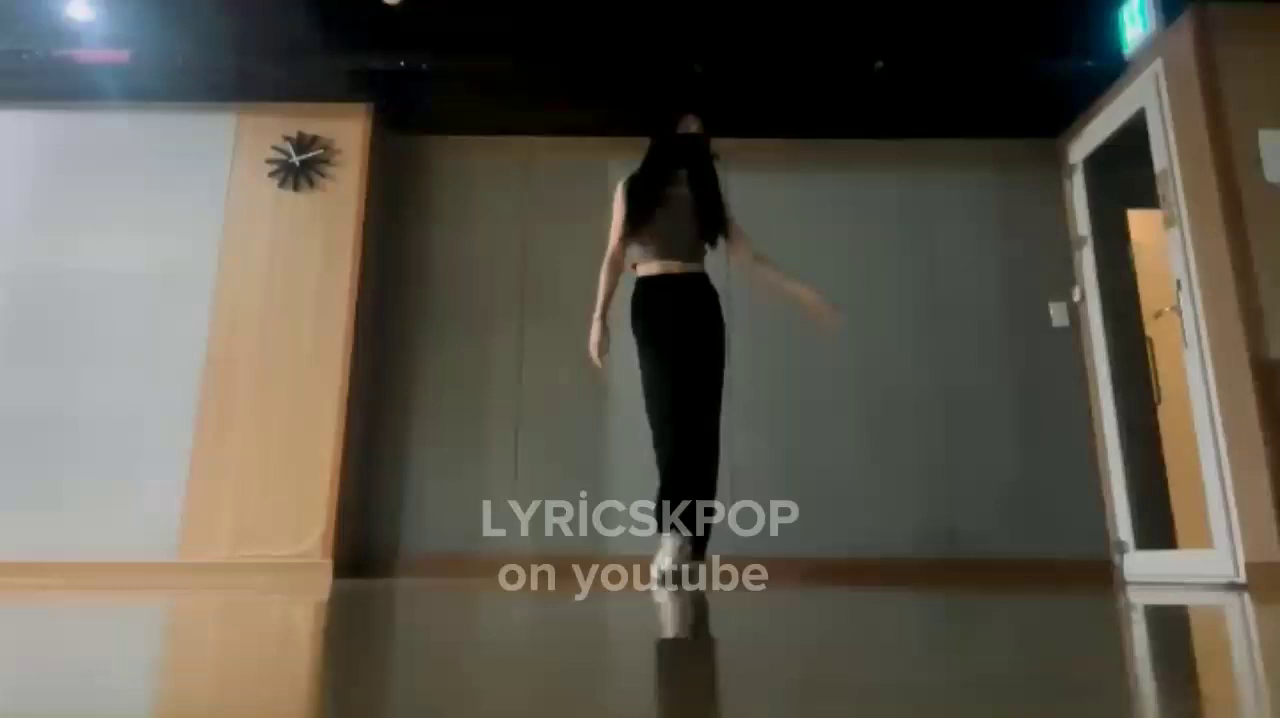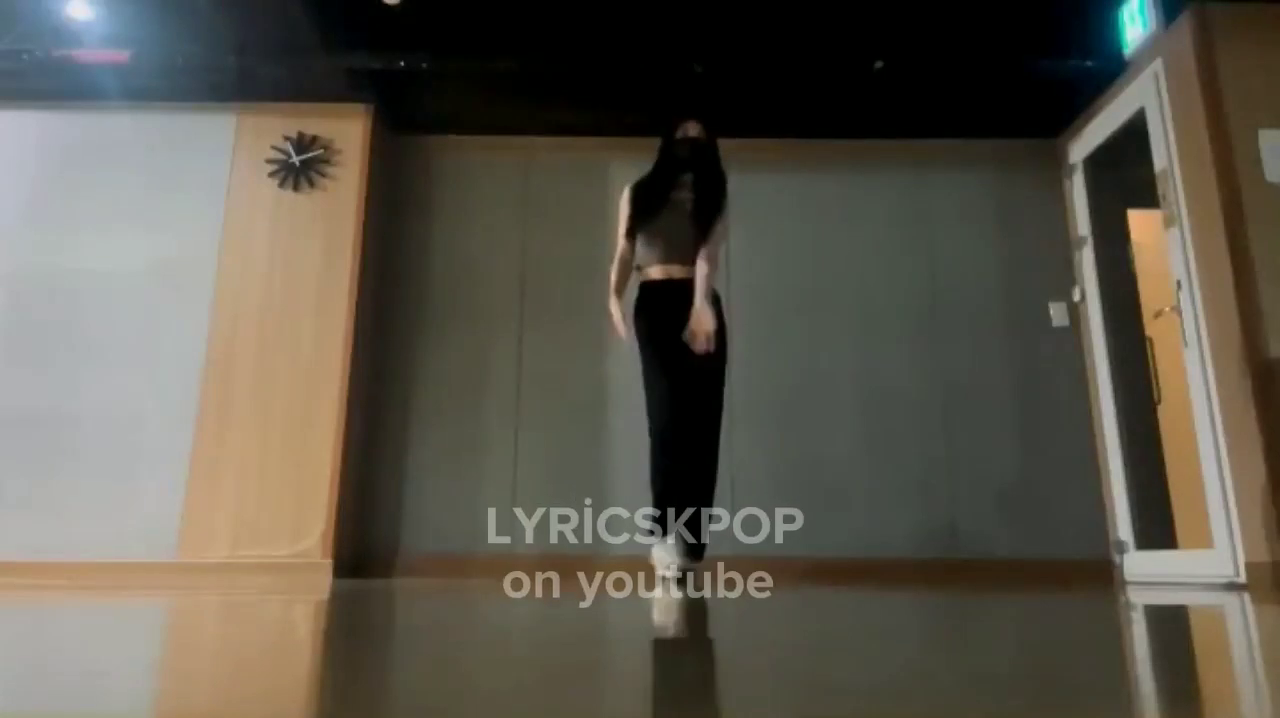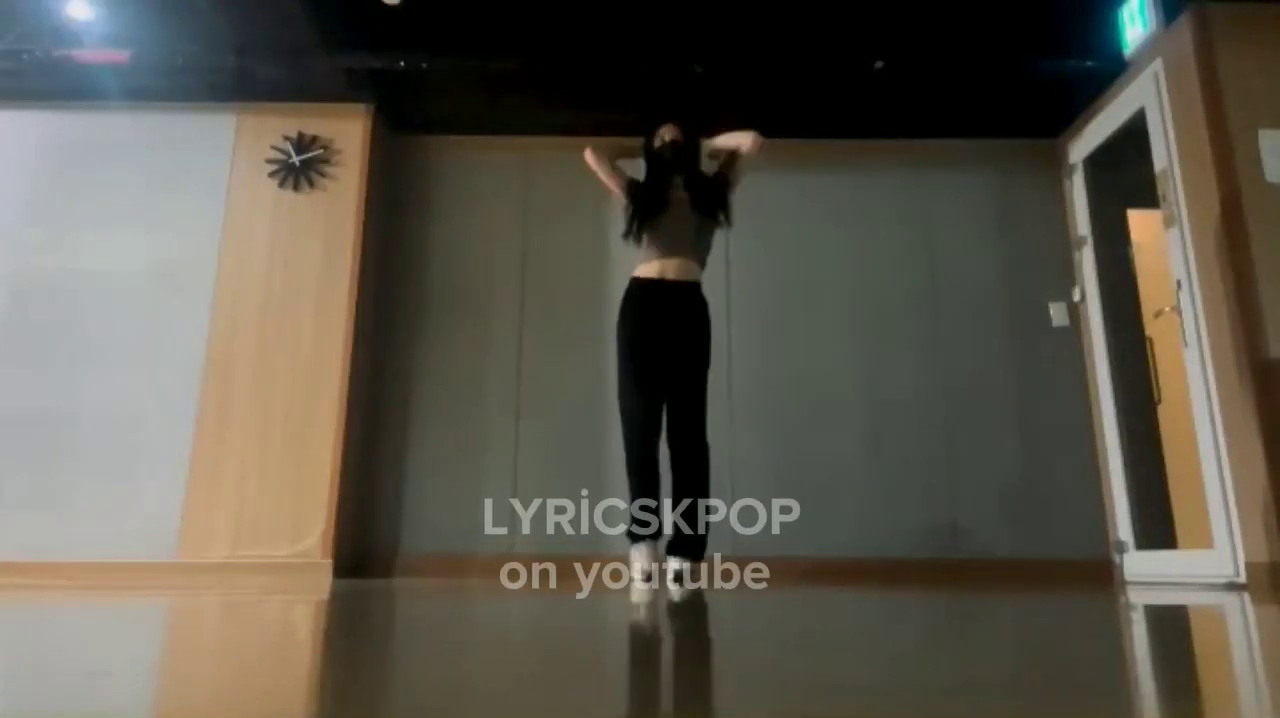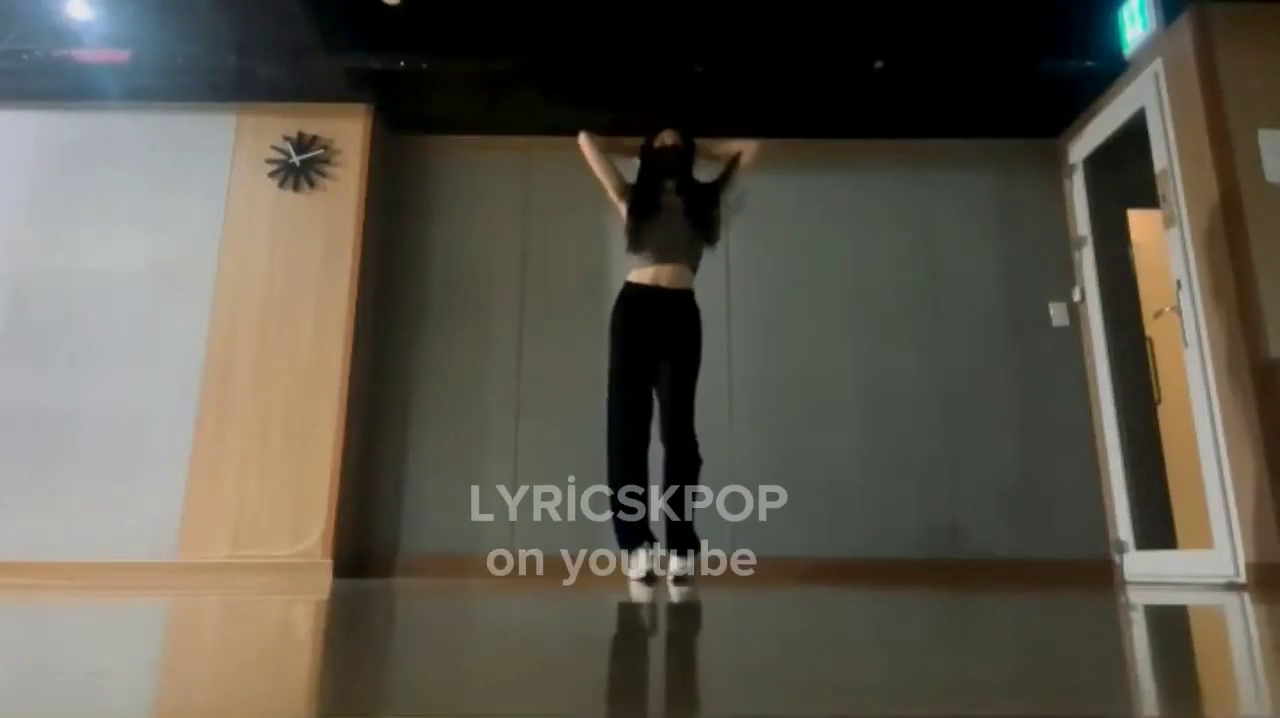
dt=0.4s
person 1, frame 1
left shoulder: (707, 197)
right shoulder: (633, 189)
left elbow: (746, 257)
right elbow: (614, 256)
left wrist: (801, 293)
right wrist: (599, 317)
left hip: (700, 303)
right hip: (652, 302)
left knee: (701, 420)
right knee: (669, 411)
left ankle: (689, 544)
right ankle: (672, 531)
person 1, frame 2
left shoulder: (712, 200)
right shoulder: (639, 193)
left elbow: (708, 259)
right elbow: (623, 256)
left wrist: (704, 304)
right wrist: (614, 296)
left hip: (697, 306)
right hip: (655, 303)
left knee: (702, 420)
right knee: (668, 407)
left ankle: (687, 545)
right ankle: (667, 531)
person 1, frame 3
left shoulder: (711, 192)
right shoulder: (639, 194)
left elbow: (750, 142)
right elbow: (592, 153)
left wrist: (707, 145)
right wrist: (642, 151)
left hip: (689, 308)
right hip: (642, 303)
left knee: (687, 427)
right knee: (640, 421)
left ankle: (683, 552)
right ankle: (642, 544)
person 1, frame 4
left shoulder: (704, 198)
right shoulder: (632, 199)
left elbow: (749, 148)
right elbow: (586, 142)
left wrist: (699, 150)
right wrist: (641, 154)
left hip: (680, 312)
right hip: (634, 308)
left knee: (677, 423)
right knee: (627, 423)
left ankle: (680, 550)
right ankle: (637, 548)
